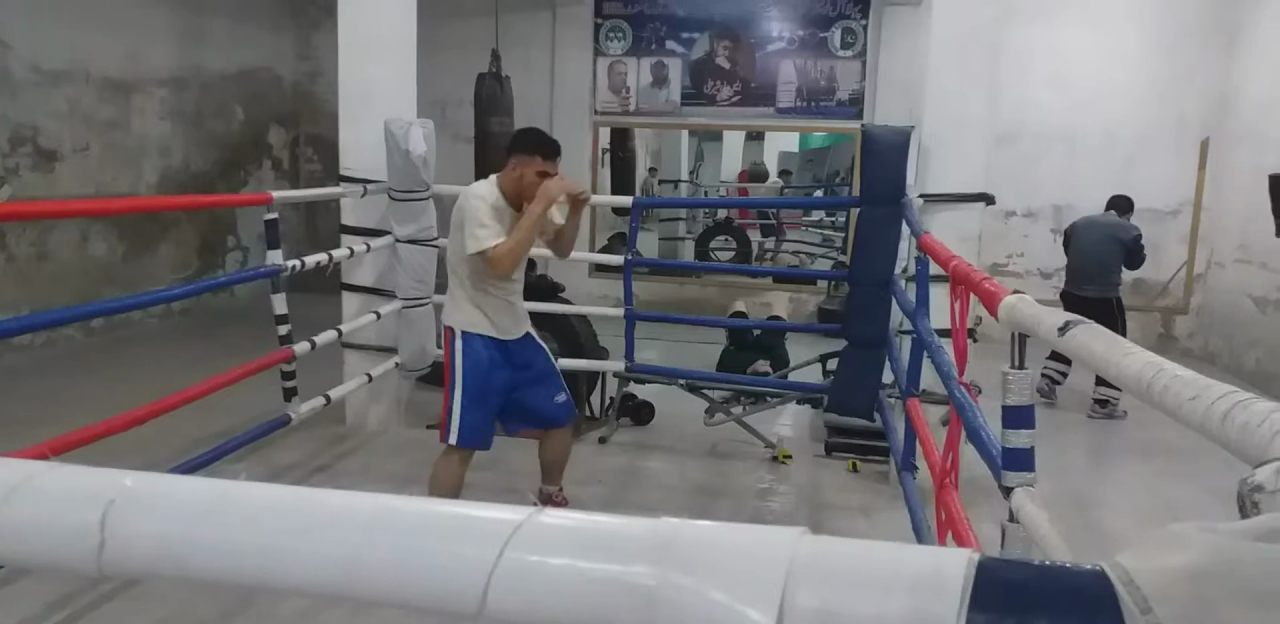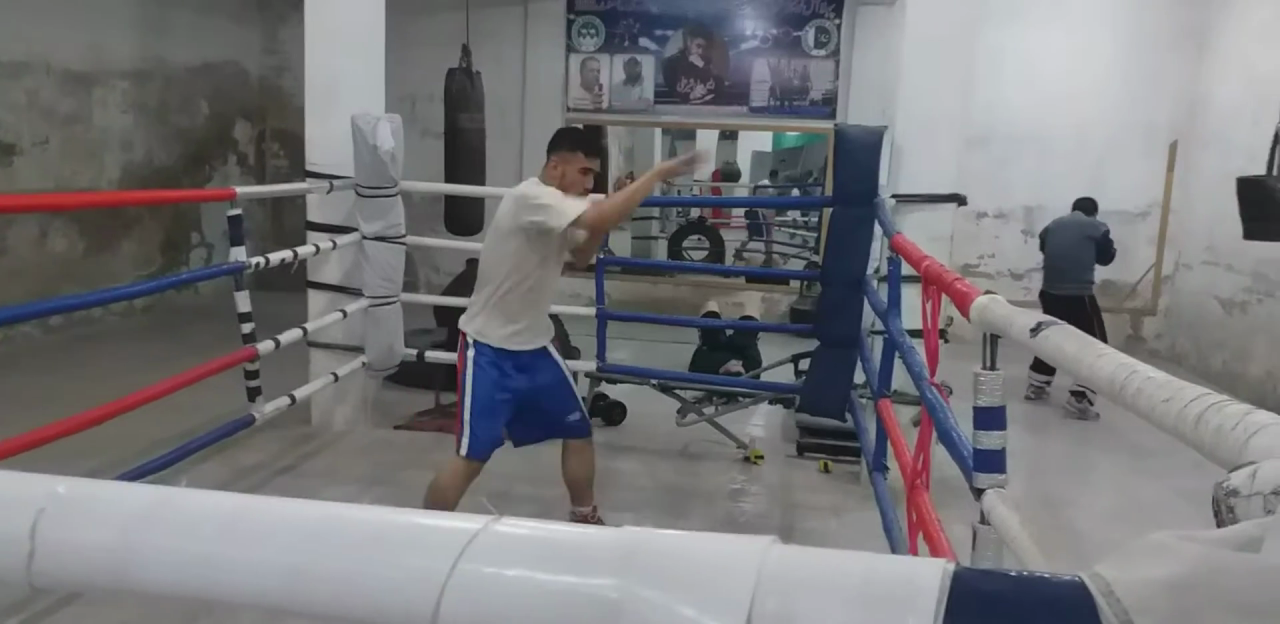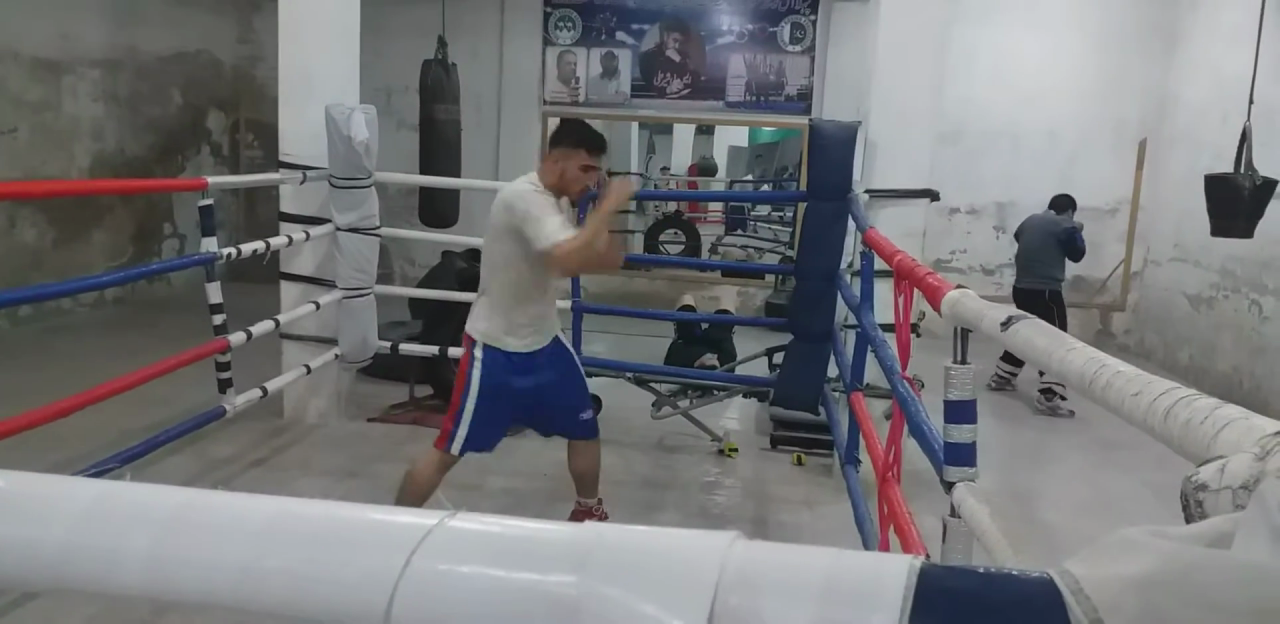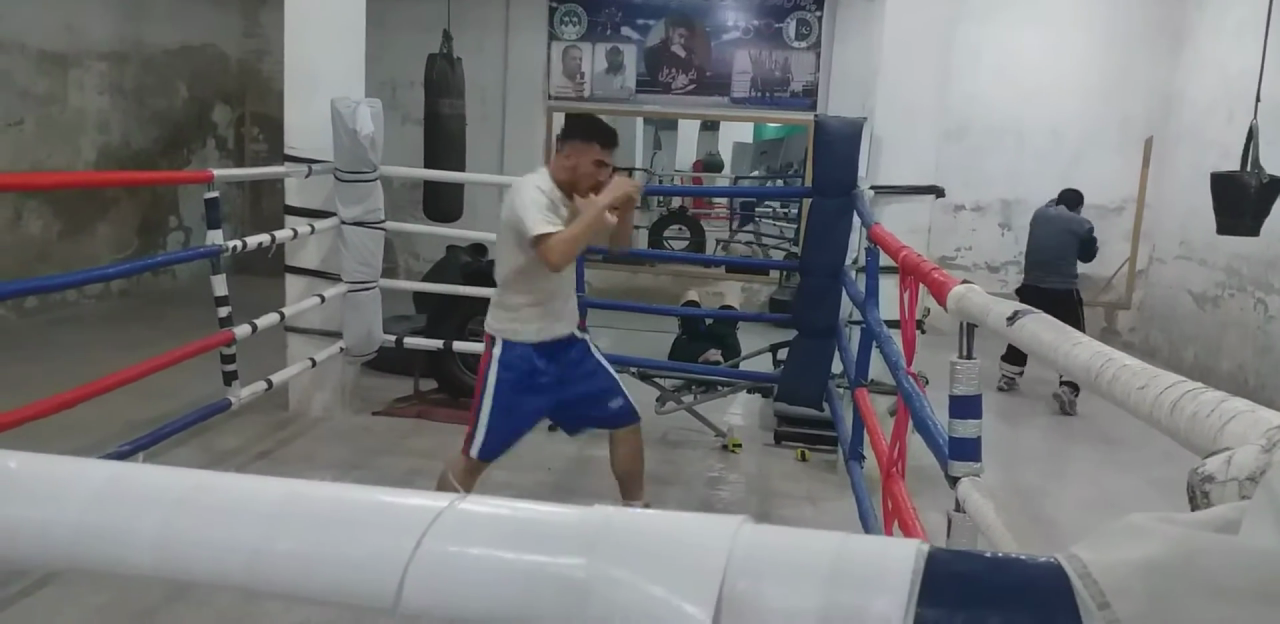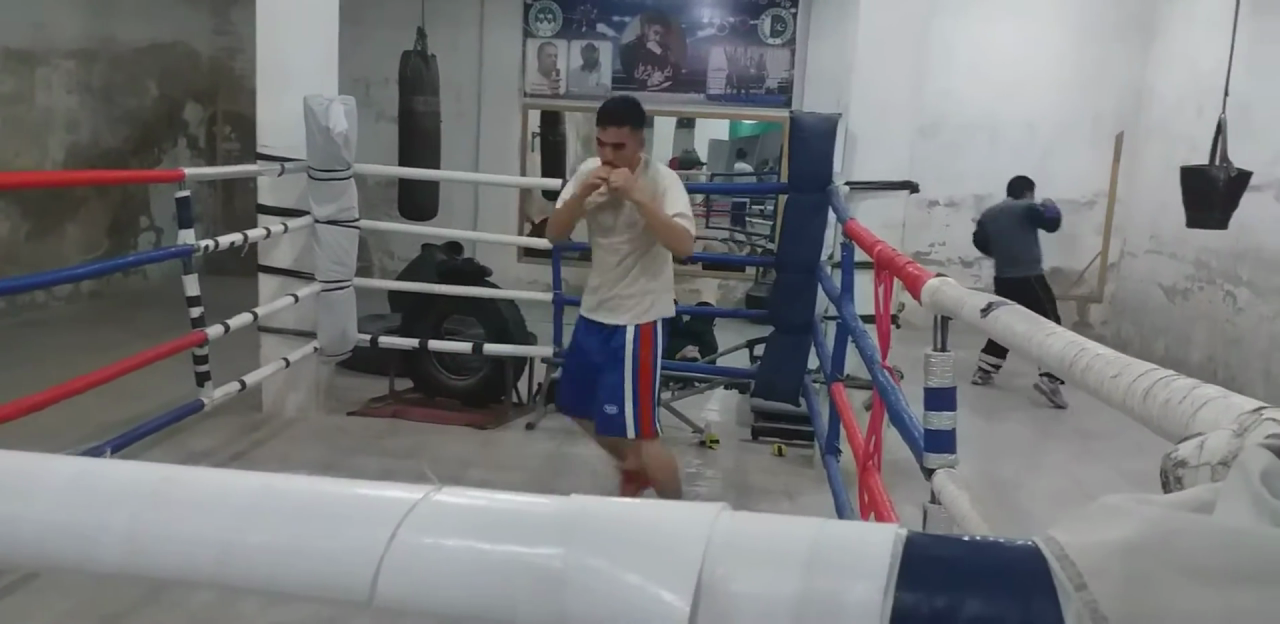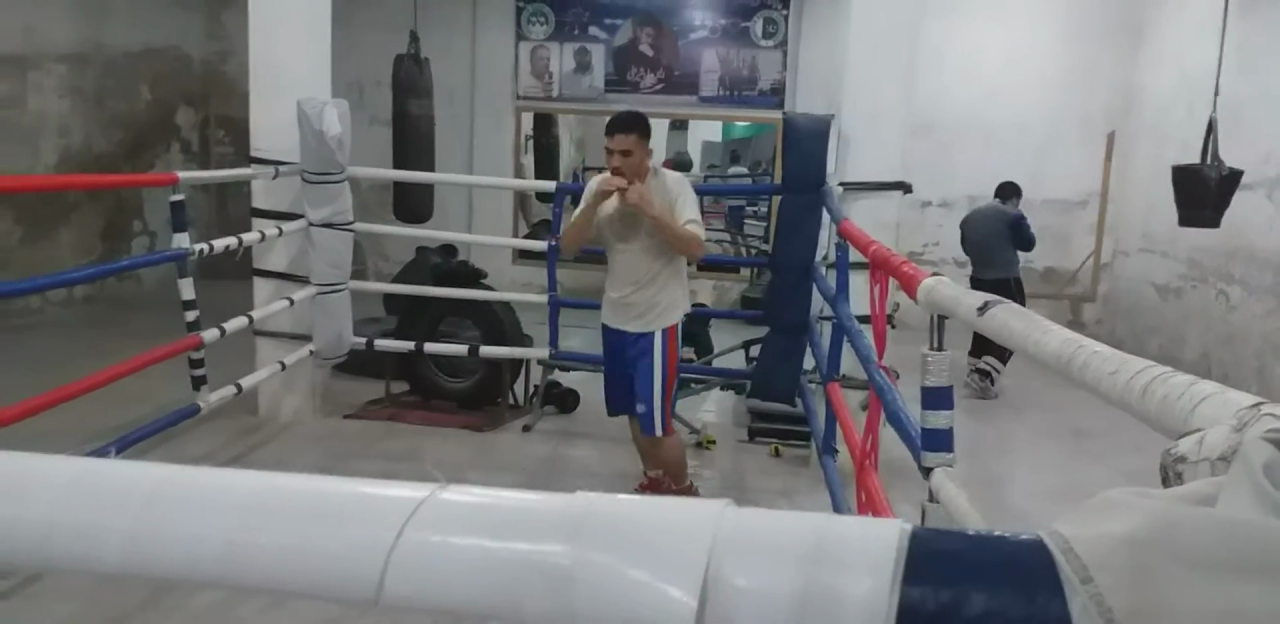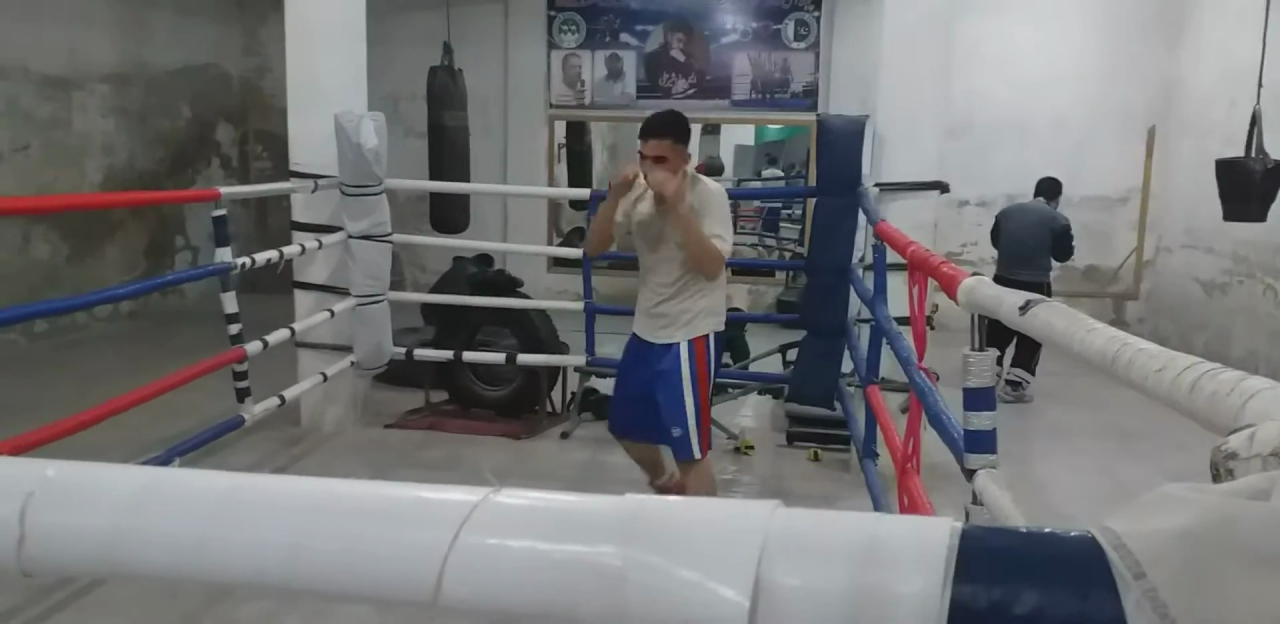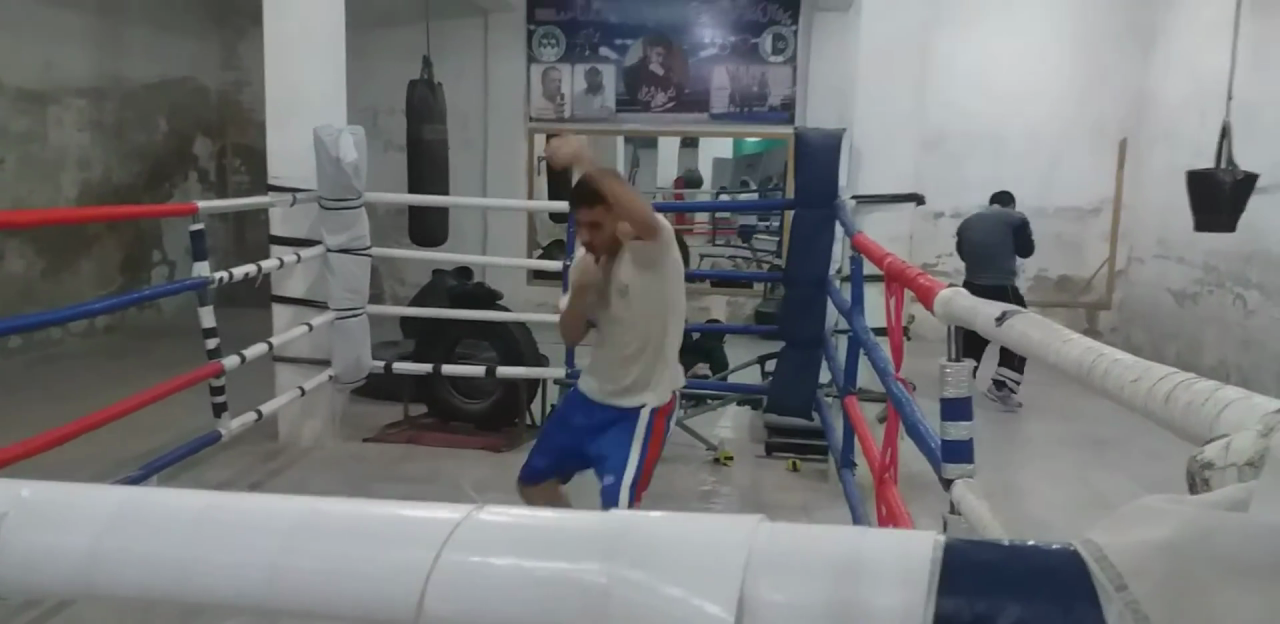
dt=0.5s
person 1, frame 1
left shoulder: (531, 198)
right shoulder: (478, 198)
left elbow: (561, 247)
right elbow: (501, 265)
left wrist: (574, 208)
right wrist: (542, 205)
left hip: (516, 331)
right hip: (472, 334)
left knee: (560, 417)
right knee: (462, 445)
left ankle: (550, 496)
person 1, frame 2
left shoulder: (567, 201)
right shoulder: (531, 198)
left elbow: (580, 257)
right elbow: (603, 218)
left wrist: (594, 236)
right wrist: (660, 172)
left hip: (534, 343)
right hip: (489, 346)
left knee: (579, 433)
right knee: (472, 457)
left ankle: (585, 520)
person 1, frame 3
left shoulder: (547, 195)
right shoulder: (528, 198)
right elbow: (568, 260)
left wrist: (604, 255)
right wrist: (609, 207)
left hip: (543, 340)
right hip: (495, 345)
left knee: (584, 430)
right knee: (449, 449)
left ankle: (588, 510)
person 1, frame 4
left shoulder: (585, 194)
right shoulder: (531, 194)
left elbow: (618, 243)
right elbow: (556, 257)
left wrist: (625, 207)
right wrist: (602, 203)
left hip: (565, 338)
right hip: (516, 343)
left knee: (626, 423)
right knee: (477, 454)
left ankle: (634, 513)
person 1, frame 5
left shoulder: (661, 180)
right shoulder: (590, 172)
left elbow: (683, 245)
right elbow: (554, 233)
left wrist: (638, 195)
right wrist: (581, 193)
left hip: (641, 319)
right hip: (595, 313)
left knee: (641, 428)
right knee: (581, 409)
right ankle: (634, 469)
person 1, frame 6
left shoulder: (673, 186)
right shoulder: (600, 187)
left elbow: (695, 249)
right elbow: (568, 246)
left wrist: (652, 209)
right wrist: (595, 201)
left hip: (660, 321)
right hip: (616, 319)
left knee: (655, 422)
right knee: (635, 413)
left ankle: (684, 490)
right ankle: (655, 480)
person 1, frame 7
left shoulder: (709, 195)
right shoulder: (635, 191)
left elbow: (711, 268)
right elbow: (593, 246)
left wrist: (679, 205)
right wrist: (614, 198)
left hip: (691, 335)
right hip: (646, 332)
left knee: (691, 452)
right knee: (625, 428)
right ankle: (665, 485)
person 1, frame 8
left shoulder: (652, 241)
right shoulder: (585, 258)
left elbow: (645, 220)
right elbow: (570, 337)
left wrist: (586, 163)
right wrist: (578, 295)
left hip: (646, 399)
right hip: (592, 394)
left knee: (617, 508)
right knee: (532, 481)
person 2, frame 1
left shoulder: (1079, 223)
right shoulder: (1129, 231)
left elbow: (1067, 248)
right elbow: (1134, 263)
left hip: (1073, 293)
right hip: (1105, 298)
left ankle: (1049, 380)
right ankle: (1103, 403)
person 2, frame 2
left shoulder: (1053, 225)
right shoulder: (1097, 228)
left elbow: (1044, 247)
right elbow: (1106, 257)
left hip: (1050, 293)
right hip: (1079, 296)
left ankle: (1037, 386)
right ankle: (1080, 398)
person 2, frame 3
left shoulder: (1030, 221)
right shoulder: (1065, 226)
right elbow: (1076, 254)
right wrist: (1076, 232)
left hip: (1022, 289)
right hip: (1046, 292)
left ankle: (1001, 377)
right ankle: (1048, 396)
person 2, frame 4
left shoulder: (1040, 214)
right shoulder: (1081, 225)
right elbow: (1087, 255)
left hip: (1031, 287)
right hip: (1064, 291)
left ankle: (1007, 378)
right ankle: (1067, 389)
person 2, frame 5
left shoulder: (988, 215)
right shoulder: (1025, 208)
left elbow: (980, 243)
right elbow: (1052, 223)
right wrist: (1051, 208)
left hip: (1003, 280)
right hip: (1029, 279)
left ankle: (984, 371)
right ankle: (1049, 380)
person 2, frame 6
left shoulder: (970, 217)
right shoulder: (1011, 215)
right elbow: (1027, 244)
right wrist: (1023, 227)
left hip: (978, 280)
right hip: (1005, 281)
left ankle: (976, 371)
right ankle: (983, 376)
person 2, frame 7
left shoulder: (1008, 212)
right shoulder: (1057, 220)
left elbow: (996, 241)
right elbow: (1063, 255)
left hip: (1003, 280)
right hip: (1034, 285)
left knee: (997, 332)
right knee: (1031, 338)
right ankle: (1014, 386)
person 2, frame 8
left shoulder: (968, 222)
right shoulder: (1015, 219)
right elbow: (1026, 250)
left hip: (972, 287)
right hip: (1001, 288)
left knee: (972, 339)
right ankle: (1001, 387)
